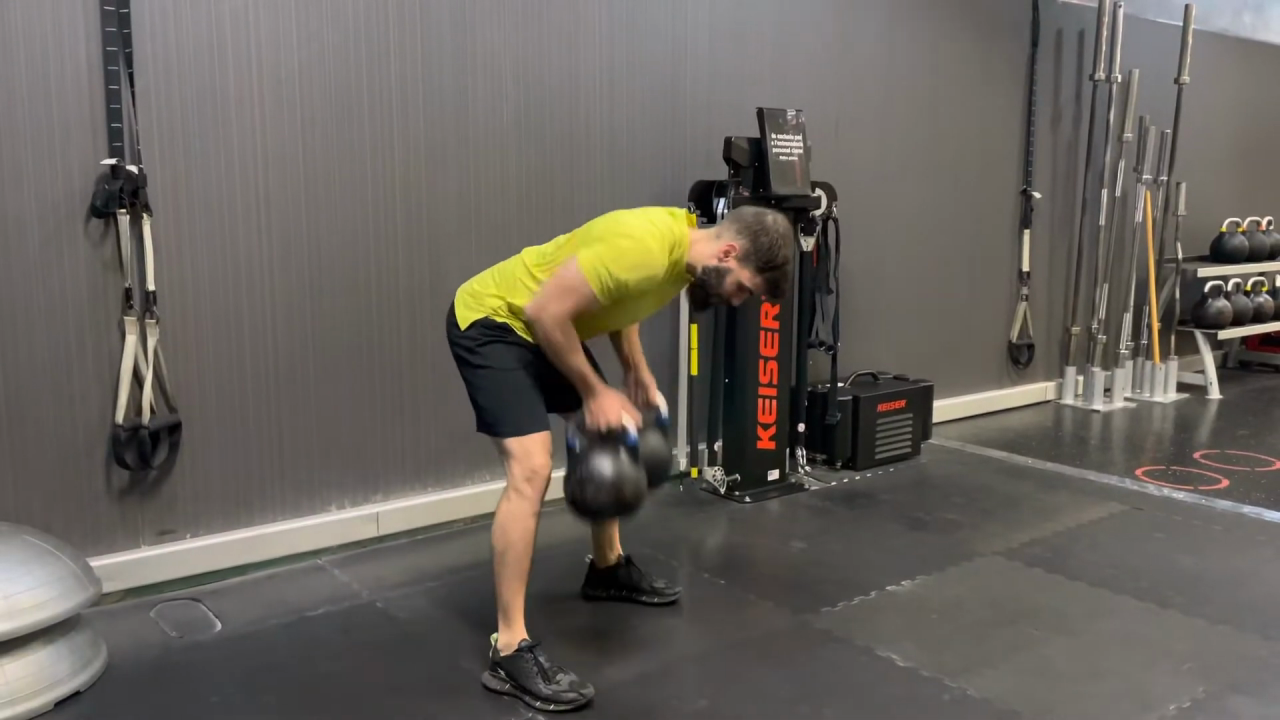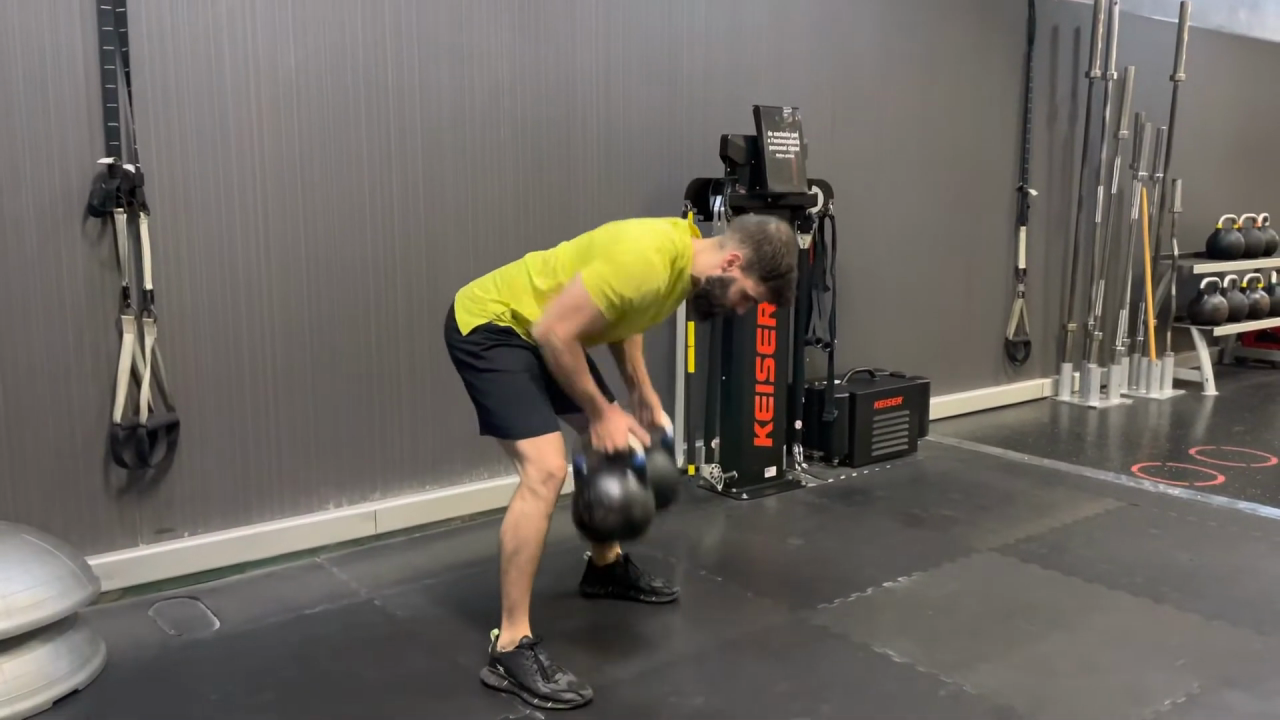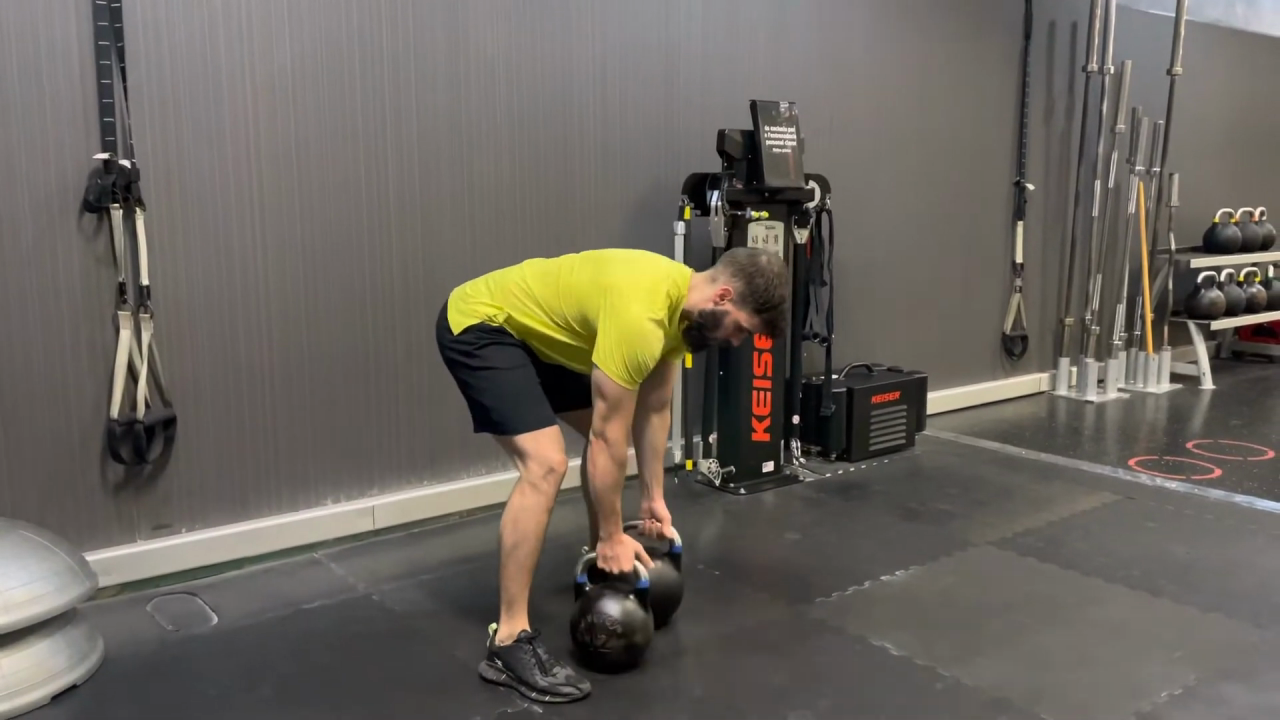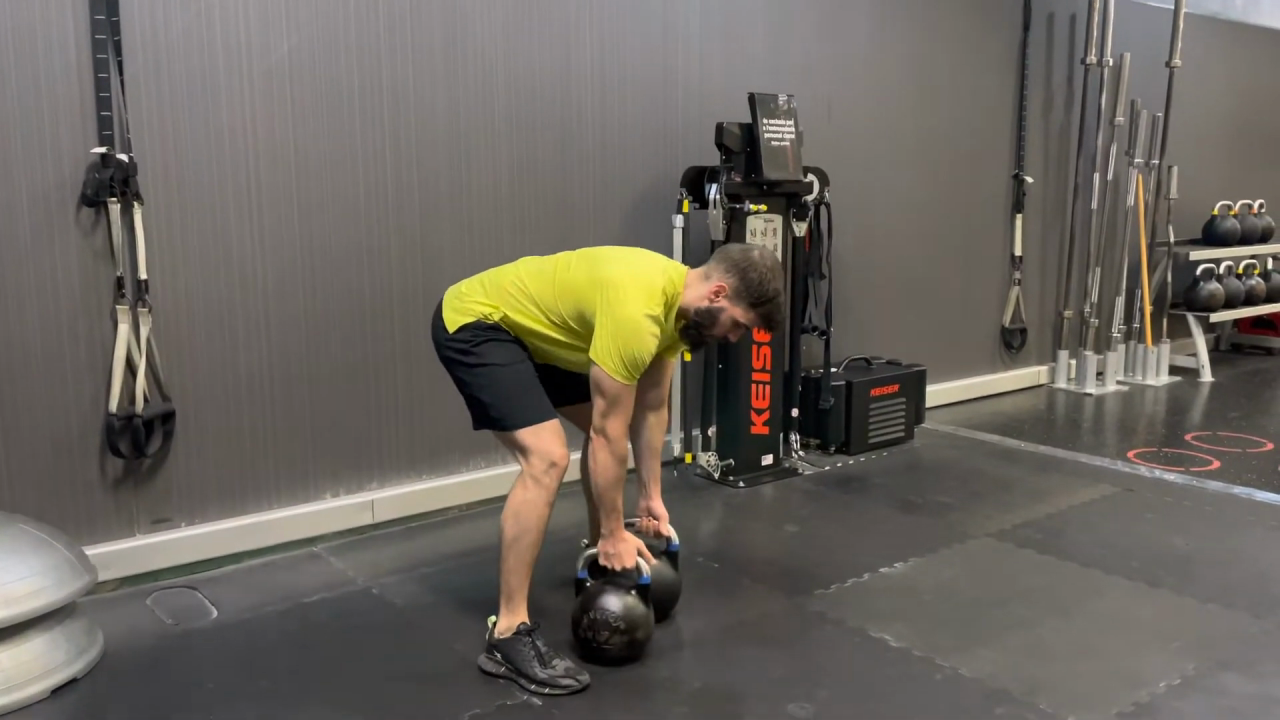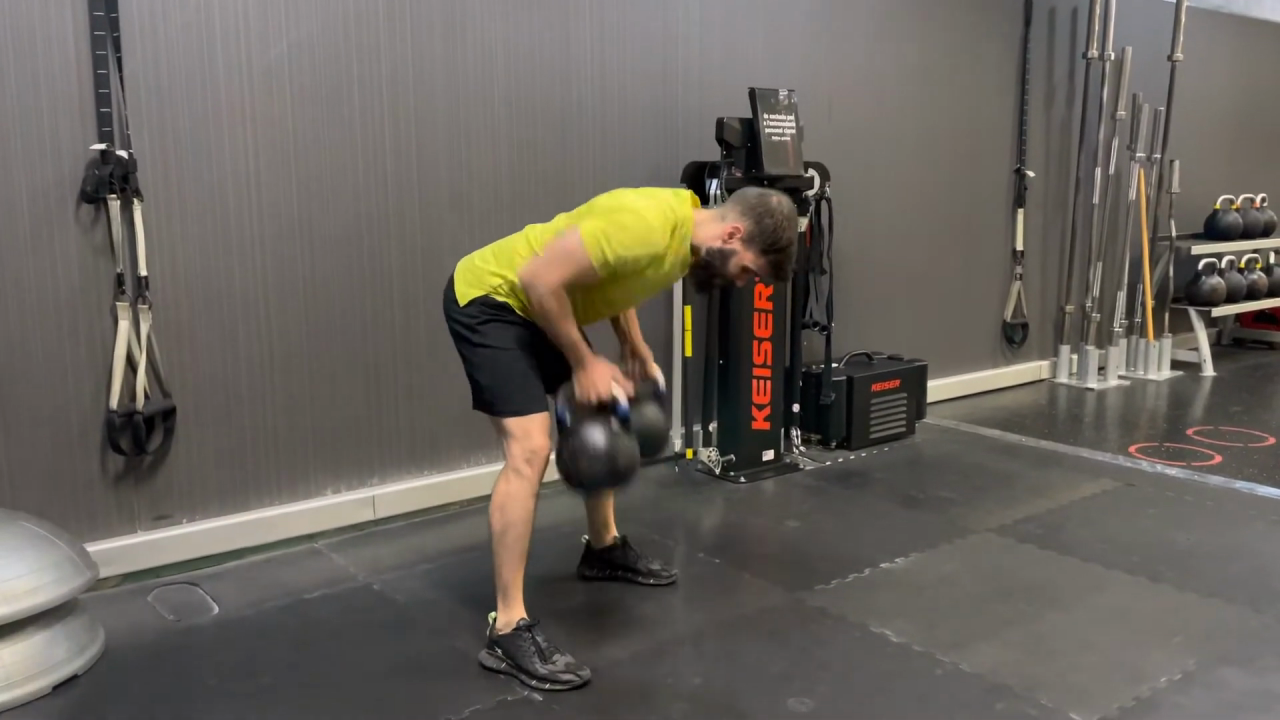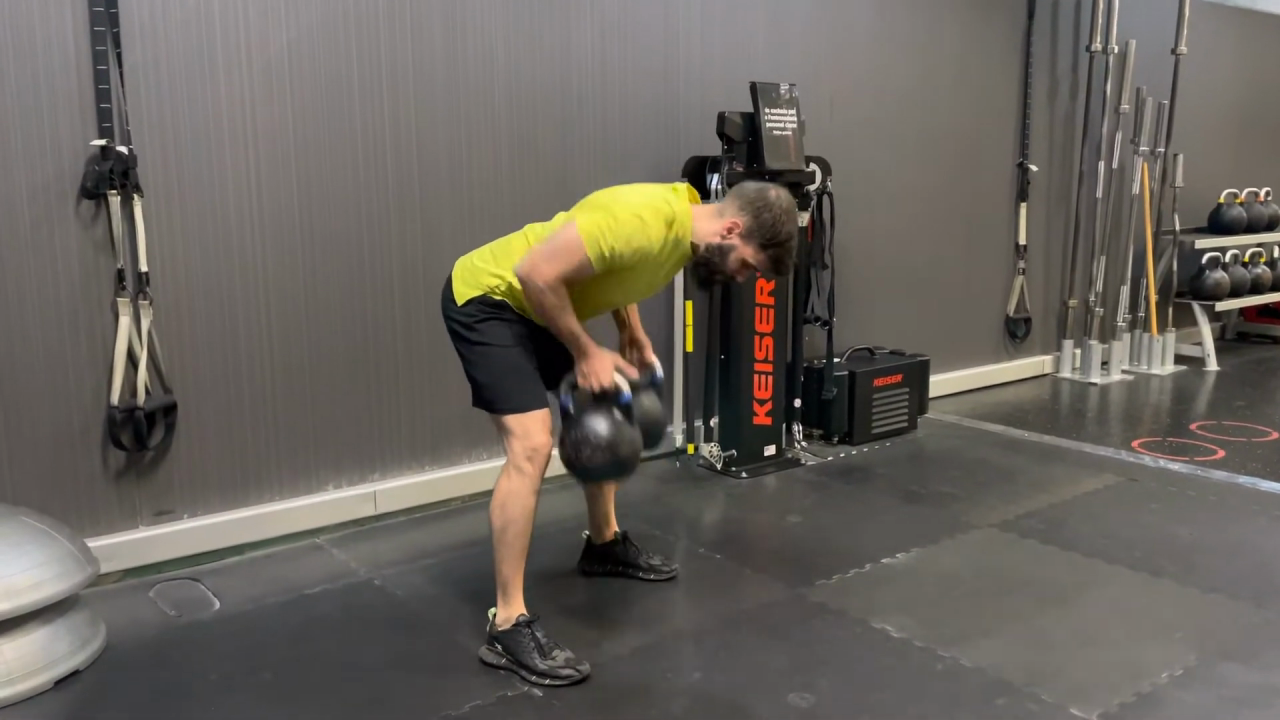
dt=0.4s
person 1, frame 1
left shoulder: (683, 246)
right shoulder: (644, 249)
right elbow: (544, 309)
left wrist: (637, 372)
right wrist: (594, 392)
left hip: (541, 327)
right hip: (491, 320)
left knee: (611, 434)
right knee: (531, 470)
left ankle: (607, 567)
right ankle: (510, 650)
person 1, frame 2
left shoulder: (687, 256)
right shoulder: (646, 262)
left elbow: (624, 325)
right elbow: (549, 327)
left wrist: (645, 396)
right wrist: (602, 413)
left hip: (537, 327)
right hip: (488, 324)
left knee: (614, 434)
right knee: (546, 469)
left ankle: (606, 563)
right ankle: (511, 648)
person 1, frame 3
left shoulder: (682, 301)
right shoulder: (639, 317)
left elbow: (653, 410)
right elbow: (606, 439)
left wrist: (653, 498)
right wrist: (611, 537)
left hip: (530, 327)
right hip: (478, 325)
left knee: (609, 427)
right knee: (546, 464)
left ankle: (601, 562)
right ankle: (508, 643)
person 1, frame 4
left shoulder: (677, 301)
right shoulder: (636, 313)
left elbow: (651, 408)
right elbow: (609, 435)
left wrist: (652, 496)
right wrist: (614, 534)
left hip: (528, 323)
right hip: (474, 323)
left knee: (606, 421)
right knee: (547, 458)
left ankle: (600, 558)
right ankle: (508, 635)
person 1, frame 5
left shoulder: (684, 230)
right shoulder: (649, 225)
right elbow: (538, 279)
left wrist: (637, 354)
right wrist: (584, 365)
left hip: (534, 304)
right hip: (489, 298)
right knee: (530, 449)
left ankle: (603, 547)
right ankle: (508, 629)
person 1, frame 6
left shoulder: (686, 222)
right shoulder: (643, 225)
right elbow: (533, 270)
left wrist: (635, 338)
right wrist: (586, 352)
left hip: (536, 302)
right hip: (486, 296)
right knee: (532, 446)
left ankle: (604, 543)
right ankle: (508, 626)
